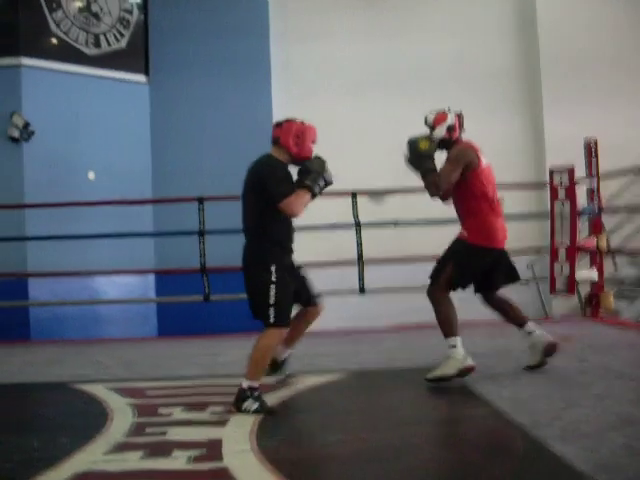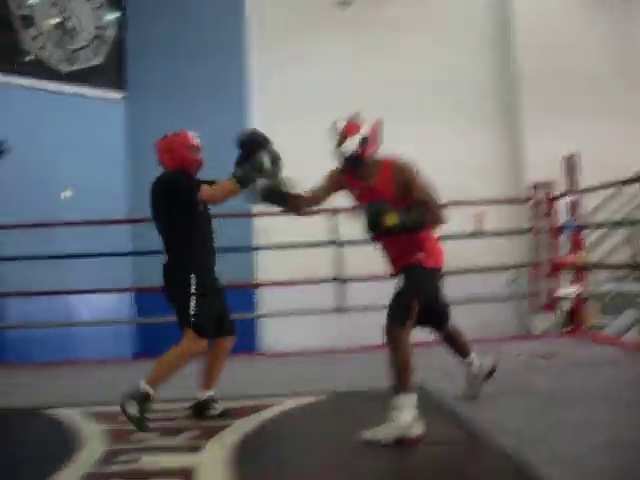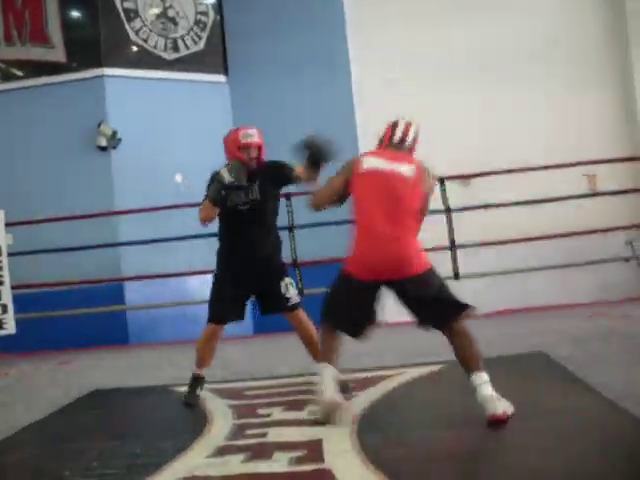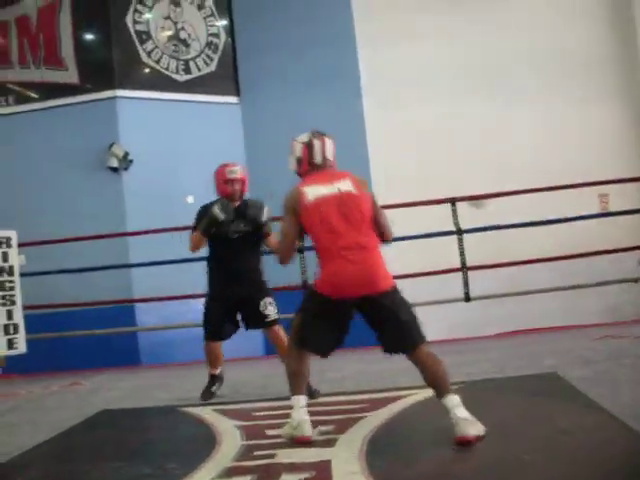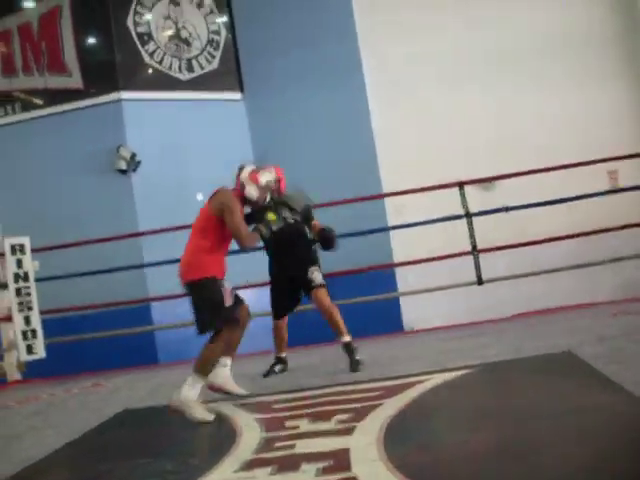
dt=1s
person 1, frame 1
left shoulder: (460, 152)
right shoulder: (469, 153)
left elbow: (438, 191)
right elbow: (444, 192)
left wrist: (424, 160)
right wrist: (426, 165)
left hip: (477, 234)
right hip: (494, 233)
left knee: (437, 289)
right knee: (490, 294)
left ankle: (457, 355)
right ankle: (538, 339)
person 1, frame 2
left shoulder: (400, 171)
right shoulder: (343, 176)
left elbow: (437, 216)
right elbow: (306, 204)
left wrist: (400, 220)
right wrist: (279, 195)
left hip: (422, 256)
right hip: (404, 260)
left knee: (397, 330)
right knee: (438, 320)
left ankle: (404, 418)
right ankle: (478, 366)
person 1, frame 3
left shoulder: (358, 163)
right shoulder: (421, 171)
left elbow: (318, 202)
left wrist: (348, 188)
left hip: (367, 260)
right hip: (407, 258)
left knee: (332, 322)
right knee: (454, 324)
left ankle: (327, 389)
right ankle: (489, 397)
person 1, frame 4
left shoulder: (296, 196)
right shoulder: (356, 182)
left elbow: (284, 256)
right elbow: (386, 234)
left wrist: (281, 231)
left hip: (333, 283)
right hip: (374, 278)
left knee: (297, 346)
right knee: (417, 349)
left ankle: (299, 421)
right ankle: (461, 419)
person 1, frame 5
left shoulder: (225, 199)
right shoulder: (228, 200)
right elbow: (245, 241)
left hip: (198, 269)
right hip: (204, 272)
left knee: (241, 315)
right knee: (228, 329)
left ankle: (221, 374)
right ankle: (188, 395)
person 2, frame 1
left shoulder: (272, 167)
right shoulder: (270, 168)
left elbow: (286, 203)
right elbow: (293, 208)
left wrist: (308, 181)
right wrist: (314, 181)
left hip: (277, 257)
right hip: (266, 259)
left knee: (313, 307)
right knee: (277, 326)
left ankle: (276, 358)
right ankle: (246, 392)
person 2, frame 2
left shoulder: (183, 183)
right shoulder: (170, 182)
left elbow: (215, 192)
right elbow: (213, 195)
left wrist: (247, 164)
right wrist: (251, 172)
left hip: (202, 272)
right hip: (188, 274)
left knee: (224, 339)
right knee: (195, 342)
left ankle: (205, 401)
right ankle: (139, 397)
person 2, frame 3
left shoulder: (270, 171)
right shoulder: (218, 178)
left elbow: (306, 174)
right elbow: (204, 217)
left wrist: (314, 159)
right wrist: (220, 189)
left hip: (268, 261)
right hip: (231, 265)
left knee: (296, 315)
right knee: (214, 327)
right ankle: (196, 381)
person 2, frame 4
left shoulder: (254, 208)
right shoulder: (209, 210)
left elbow: (274, 245)
right elbow: (194, 246)
left wrist: (262, 226)
right wrist: (210, 223)
left hip: (252, 282)
right hip: (221, 286)
left knee: (275, 330)
right knee: (212, 341)
right ankle: (215, 377)
person 2, frame 5
left shoulder: (297, 200)
right shoulder: (261, 208)
left elbow: (312, 223)
left wrist: (323, 231)
left hip: (306, 261)
right hip: (281, 268)
left knee: (322, 299)
right knee: (279, 318)
left ankle: (348, 346)
right ankle: (281, 359)
